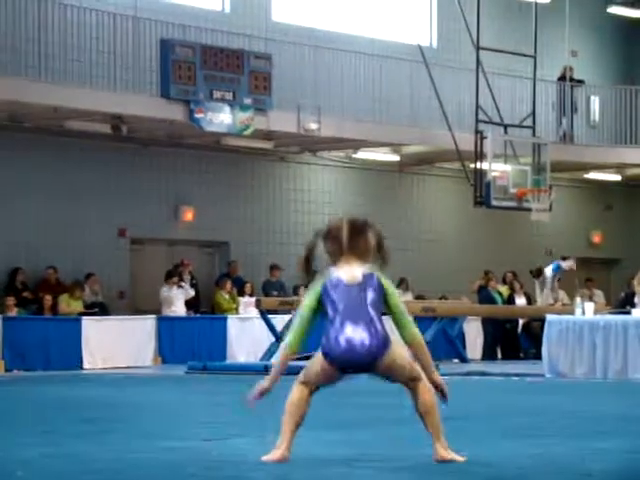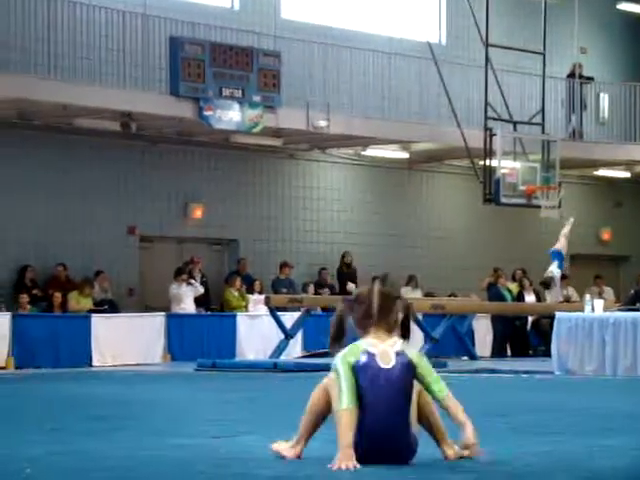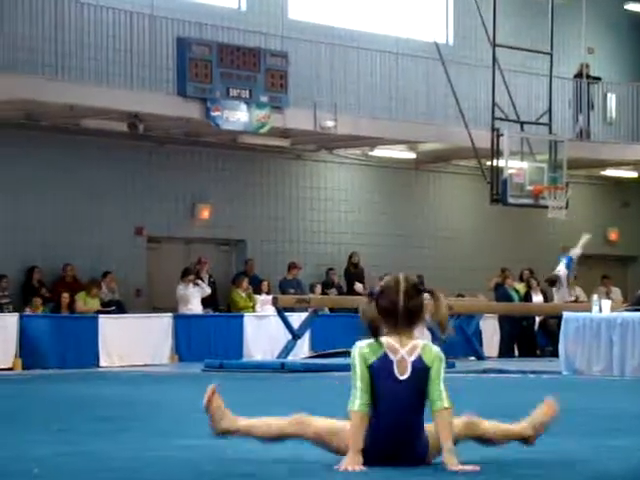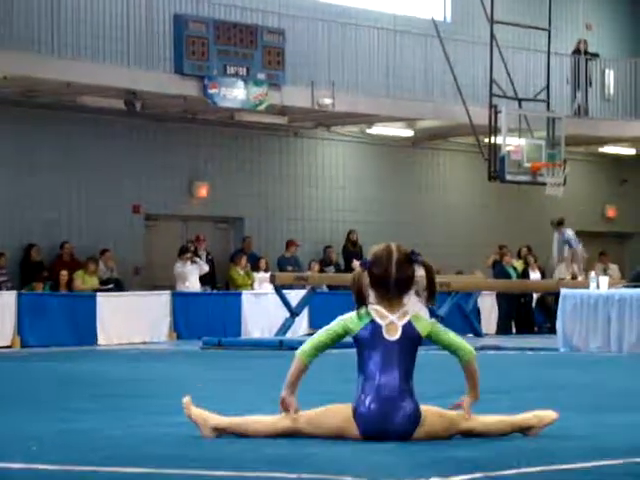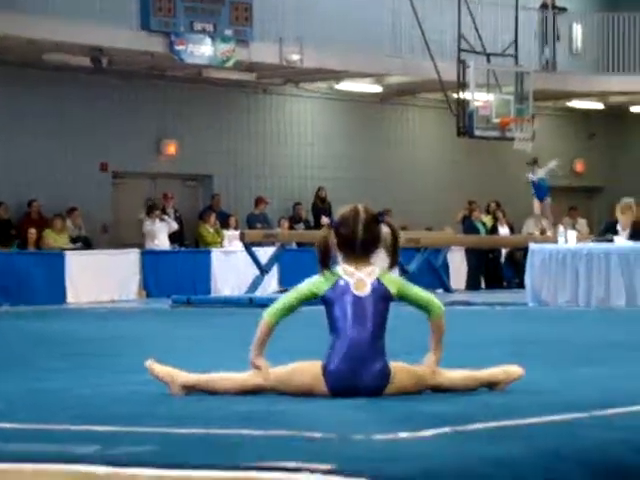
dt=0.4s
person 1, frame 1
left shoulder: (321, 285)
right shoulder: (379, 281)
left elbow: (295, 335)
right elbow: (410, 331)
left wrist: (272, 379)
right wrist: (434, 374)
left hip: (337, 352)
right hip: (374, 349)
left knee: (304, 384)
right knee: (417, 378)
person 1, frame 2
left shoulder: (347, 356)
right shoulder: (410, 354)
left elbow: (346, 403)
right elbow: (441, 393)
left wrist: (345, 450)
left hip: (364, 451)
right hip: (403, 453)
left knee: (331, 381)
left ankle: (297, 446)
right ankle: (449, 447)
person 1, frame 3
left shoulder: (364, 351)
right shoulder: (432, 355)
left elbow: (359, 404)
right elbow: (441, 404)
left wrist: (353, 454)
right wrist: (449, 455)
left hip: (374, 450)
right hip: (415, 452)
left knee: (301, 424)
right knee: (467, 424)
left ankle: (229, 424)
right ankle: (525, 430)
person 1, frame 4
left shoulder: (355, 320)
right shoulder: (420, 322)
left elbow: (305, 351)
right elbow: (466, 352)
left wrist: (288, 394)
right wrist: (471, 397)
left hip: (365, 419)
right hip: (407, 420)
left knee: (291, 422)
right knee: (464, 422)
left ankle: (216, 423)
right ankle: (528, 421)
person 1, frame 5
left shoulder: (325, 281)
right shoulder: (388, 281)
left elbow: (273, 312)
right elbow: (436, 308)
left wrist: (256, 355)
right wrist: (434, 355)
left hip: (335, 377)
right hip: (378, 378)
left knee: (260, 379)
right knee: (432, 377)
left ankle: (184, 380)
right ankle: (494, 376)
